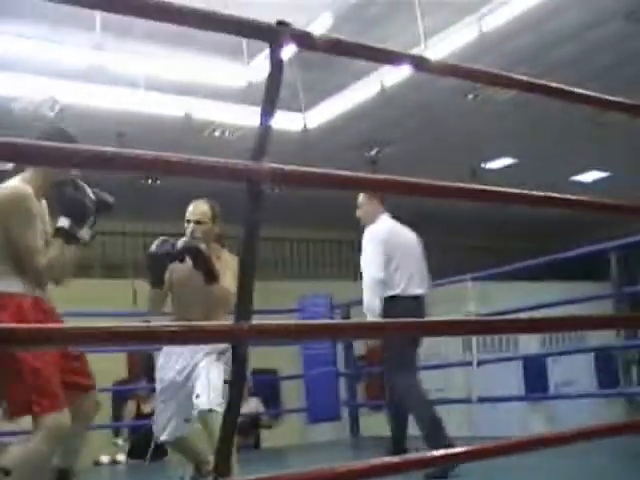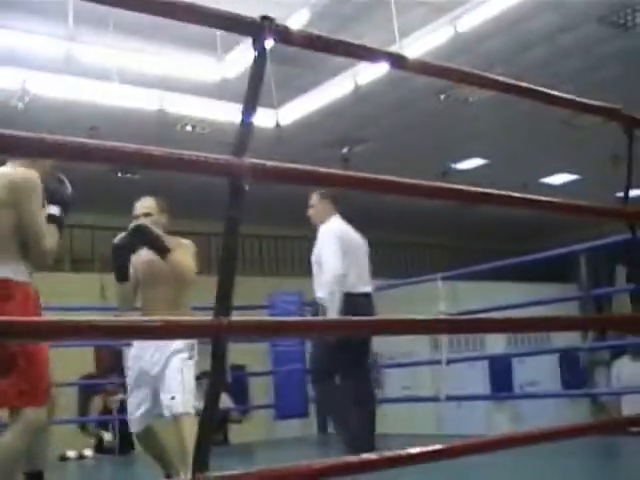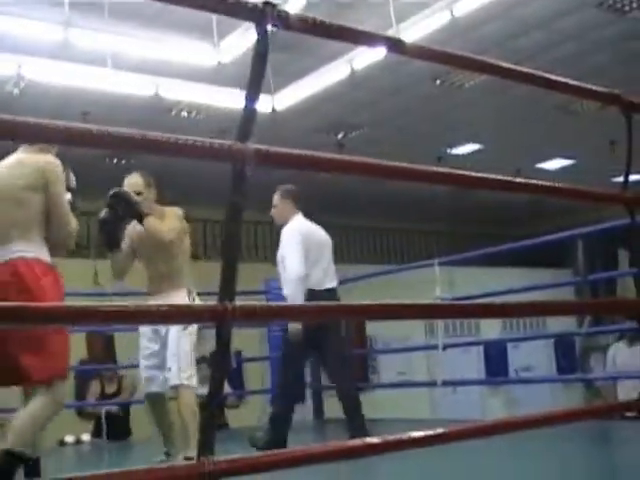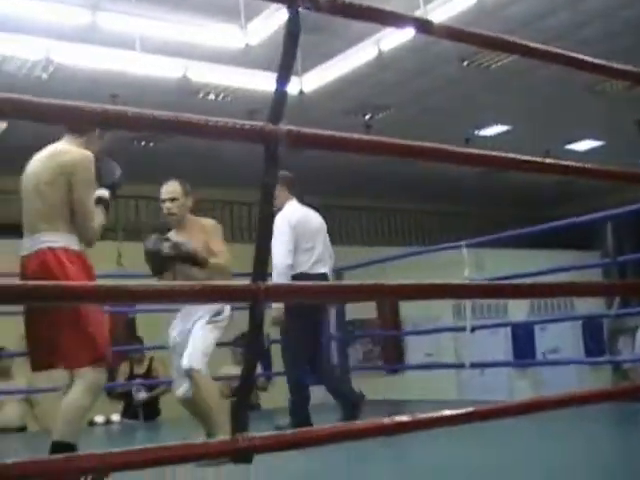
dt=0.3s
person 1, frame 1
left shoulder: (36, 201)
left elbow: (59, 275)
right elbow: (42, 269)
left wrist: (85, 225)
right wrist: (70, 222)
left hip: (35, 311)
left knee: (85, 403)
right knee: (55, 424)
person 1, frame 2
right shoulder: (26, 178)
right elbow: (44, 253)
left wrist: (47, 211)
right wrist: (55, 209)
left knee: (38, 407)
right knee: (32, 414)
person 1, frame 3
right shoulder: (47, 165)
right elbow: (65, 238)
right wrist: (66, 196)
right hip: (29, 274)
left knee: (36, 389)
right knee: (51, 390)
person 1, frame 4
left shoulder: (38, 160)
right shoulder: (80, 158)
right elbow: (89, 231)
right wrist: (104, 194)
left hip: (35, 264)
right hip: (62, 262)
left knee: (77, 369)
right knee: (91, 375)
person 2, frame 1
left shoulder: (227, 260)
right shoulder: (174, 256)
left elbow: (228, 304)
right elbow: (155, 309)
left wrist: (207, 269)
right wrist: (156, 275)
left hip: (208, 347)
right hip: (174, 349)
left knee: (209, 410)
right knee: (166, 432)
person 2, frame 2
left shoulder: (182, 246)
right shoulder: (137, 256)
left elbow: (189, 276)
right elbow: (125, 305)
left wrist: (159, 245)
right wrist: (120, 268)
left hip: (177, 339)
right hip: (143, 342)
left knee: (180, 407)
right knee: (139, 423)
person 2, frame 3
left shoulder: (173, 214)
right shoulder: (131, 229)
left elbow: (166, 237)
right elbow: (119, 273)
left wrist: (138, 212)
right wrist: (110, 238)
left hip: (178, 302)
right hip: (152, 307)
left knee: (181, 379)
right knee: (152, 388)
left ankle: (192, 456)
right ankle: (170, 452)
person 2, frame 4
left shoulder: (207, 227)
right shoulder: (167, 239)
left elbow: (227, 267)
left wrist: (194, 258)
right wrist: (157, 265)
left hip: (211, 308)
right hip: (184, 312)
left knee: (193, 367)
right knee: (184, 392)
left ankle: (223, 439)
right ankle: (215, 434)
person 3, frame 1
left shoulder: (375, 232)
right shoulder: (409, 234)
left elbow: (374, 277)
right elbow: (422, 278)
left wrist: (372, 319)
left hip: (394, 309)
right hip: (414, 306)
left knee: (404, 380)
right knee: (396, 379)
left ankle: (442, 447)
right ankle: (398, 449)
person 3, frame 2
left shoulder: (329, 230)
right shoulder: (355, 235)
left elbow: (334, 272)
left wrist: (331, 314)
left hip: (344, 307)
right hip: (363, 306)
left knee: (322, 376)
right knee: (359, 379)
left ankle: (352, 439)
right ankle: (365, 446)
person 3, frame 3
left shoulder: (292, 231)
right shoulder: (319, 231)
left elbow: (296, 273)
left hip: (309, 304)
right hip: (329, 301)
left knee: (289, 372)
right knee: (339, 370)
left ankle: (275, 436)
right ankle: (358, 432)
person 3, frame 4
left shoulder: (284, 218)
right shoulder: (315, 217)
left elbow: (282, 261)
right elbow: (326, 256)
left wrist: (277, 301)
right hip: (322, 284)
left knee: (294, 355)
right knee: (315, 353)
left ankle: (301, 419)
right ankle: (348, 397)
